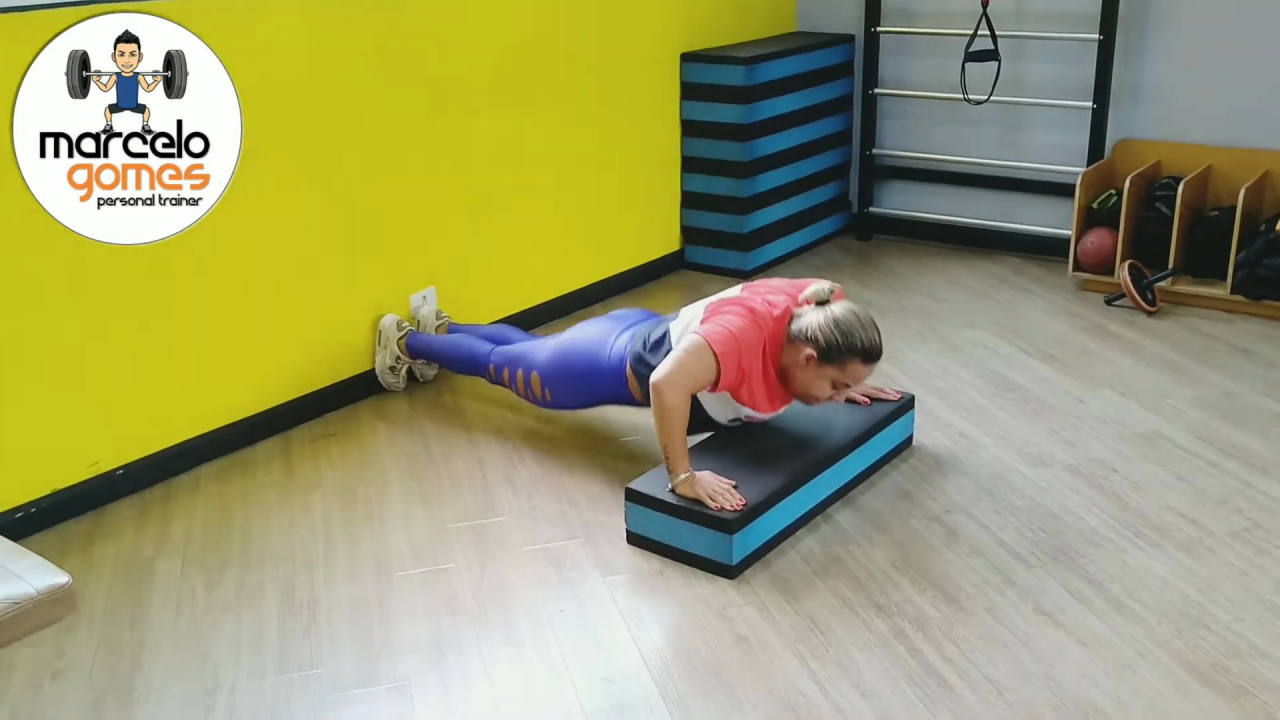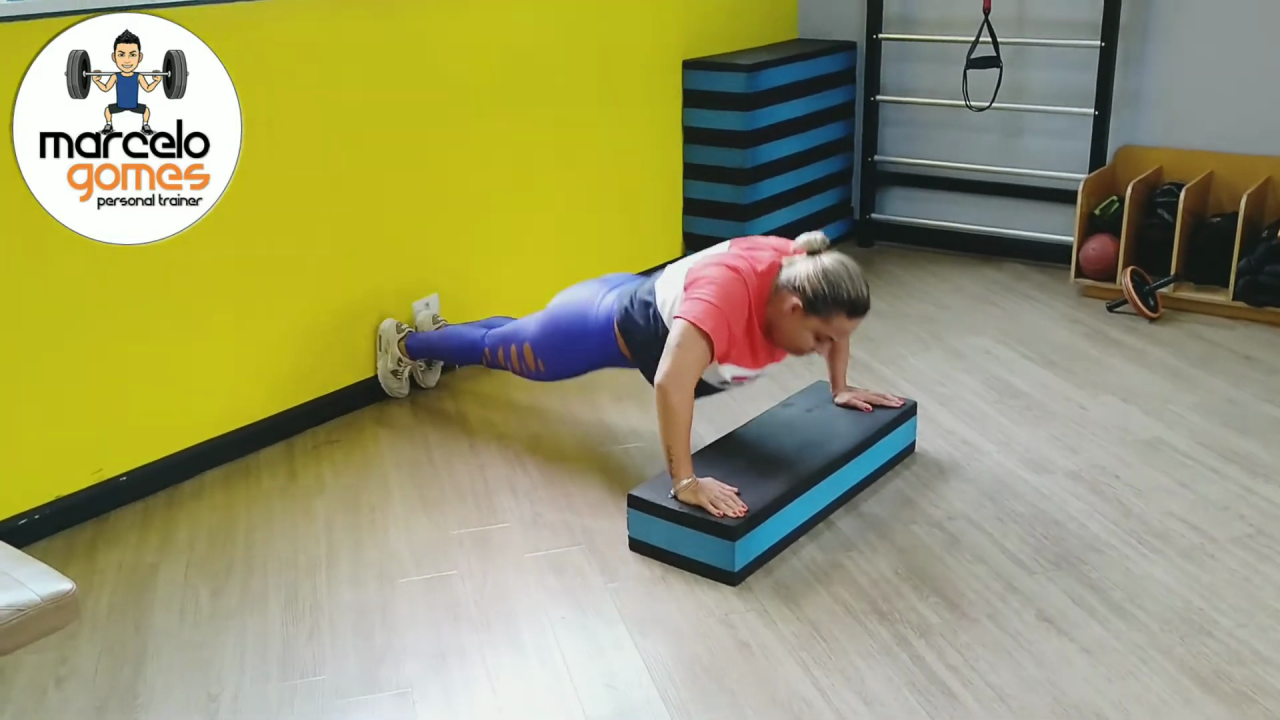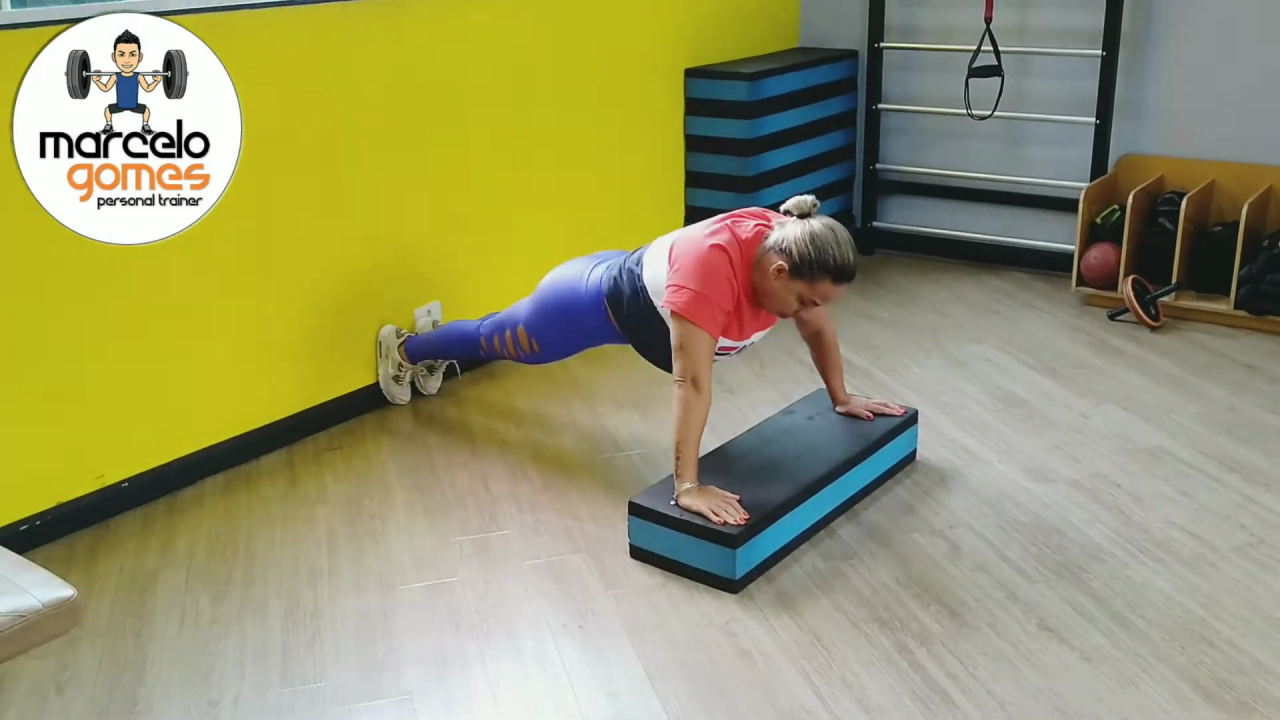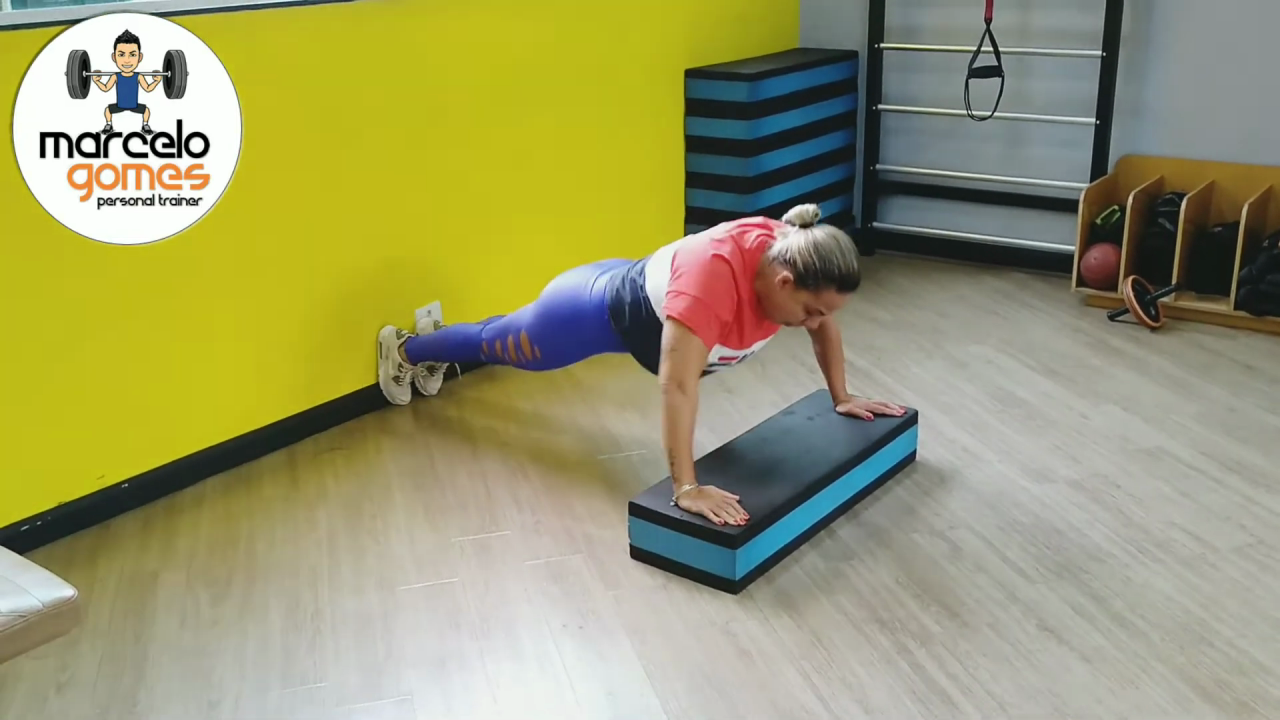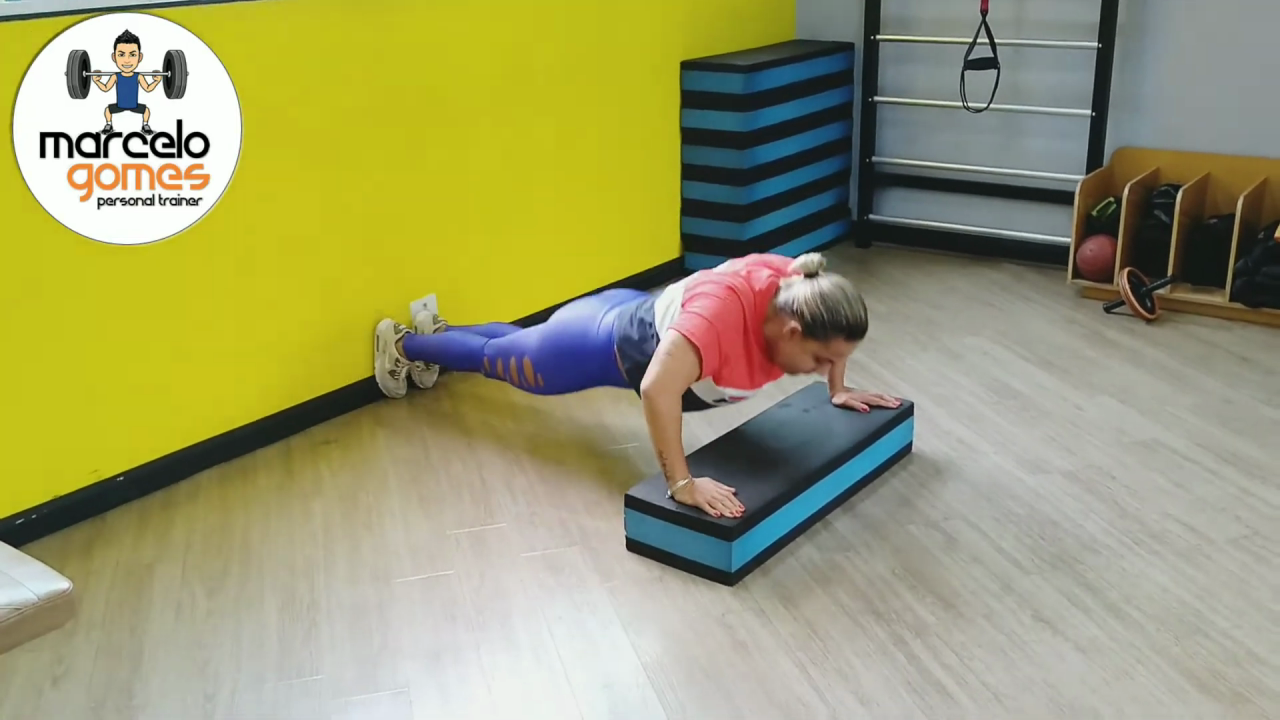
dt=0.3s
person 1, frame 1
left shoulder: (811, 313)
right shoulder: (745, 333)
right elbow: (666, 384)
left wrist: (846, 382)
right wrist: (683, 477)
left hip: (649, 333)
right hip: (617, 365)
left knee: (530, 346)
right knee: (500, 366)
left ankle: (441, 325)
right ankle: (405, 341)
person 1, frame 2
left shoulder: (802, 274)
right shoulder: (729, 289)
left elbow: (834, 327)
right elbow: (672, 384)
left wrist: (841, 387)
right wrist: (685, 482)
left hip: (644, 312)
right hip: (603, 325)
left knee: (508, 339)
right knee: (494, 349)
left ankle: (439, 327)
right ankle: (405, 343)
person 1, frame 3
left shoulder: (792, 246)
right shoulder: (713, 262)
left elbow: (818, 328)
right elbow: (692, 383)
left wrist: (842, 399)
right wrist: (687, 487)
left hip: (634, 290)
right hip: (593, 299)
left knee: (498, 336)
right knee: (493, 341)
left ankle: (435, 332)
right ankle: (406, 348)
person 1, frame 4
left shoulder: (795, 256)
right shoulder: (715, 272)
left elbow: (826, 324)
right elbow: (678, 384)
left wrist: (841, 397)
right wrist: (687, 488)
left hip: (636, 297)
right hip: (595, 312)
left knee: (503, 337)
right knee: (493, 345)
left ankle: (440, 331)
right ankle: (406, 349)
person 1, frame 5
left shoulder: (800, 293)
right shoulder: (725, 308)
right elbow: (657, 389)
left wrist: (839, 389)
right wrist: (682, 483)
left hip: (638, 317)
right hip: (600, 345)
left knee: (514, 343)
right knee: (495, 359)
left ankle: (438, 328)
right ankle: (404, 343)
